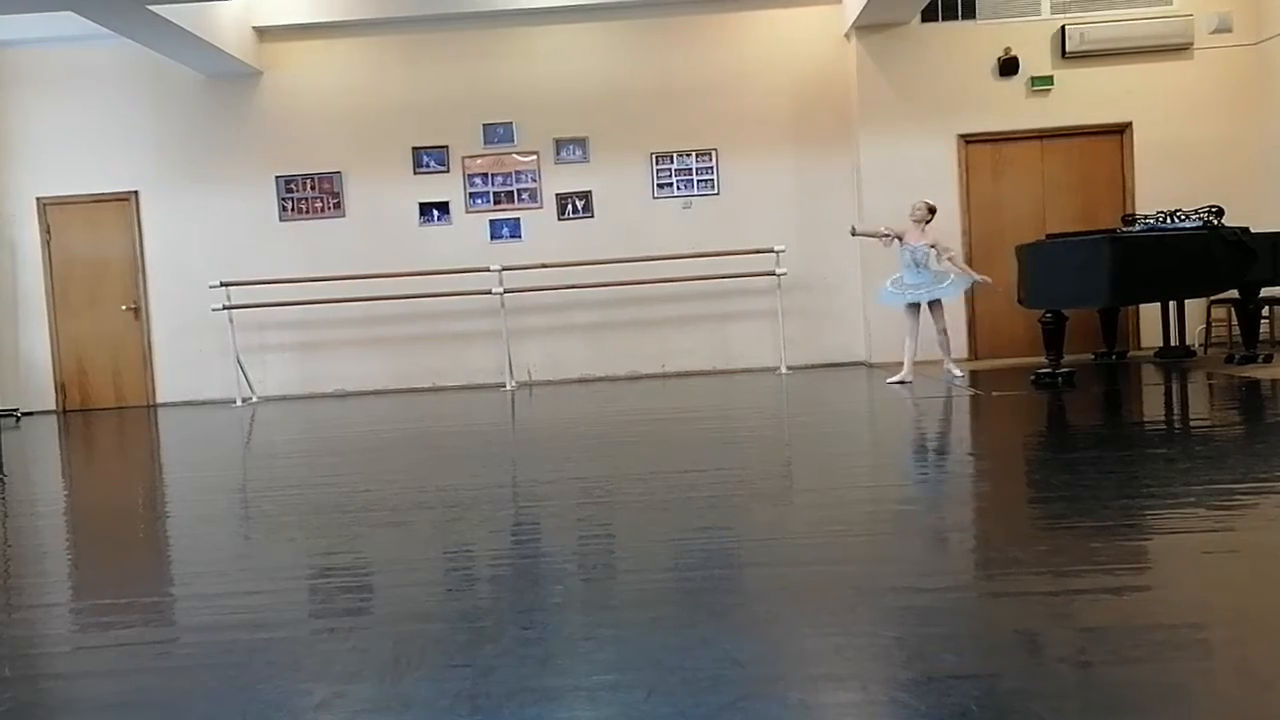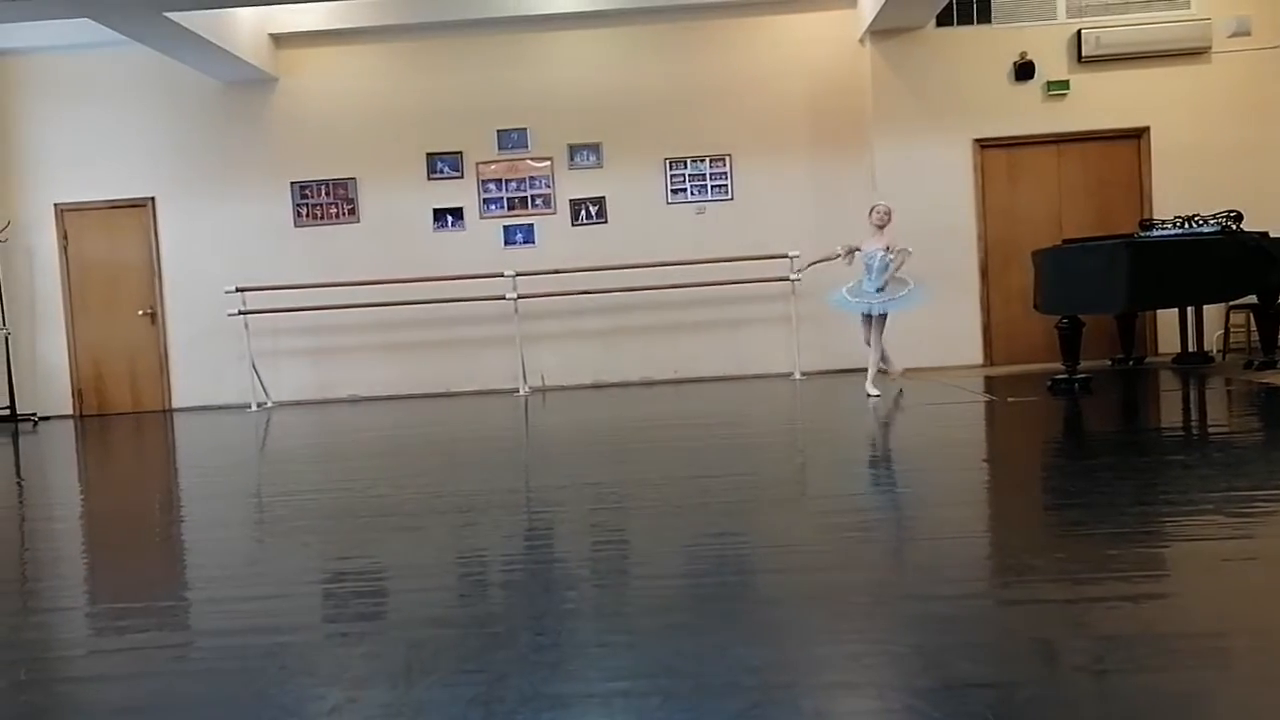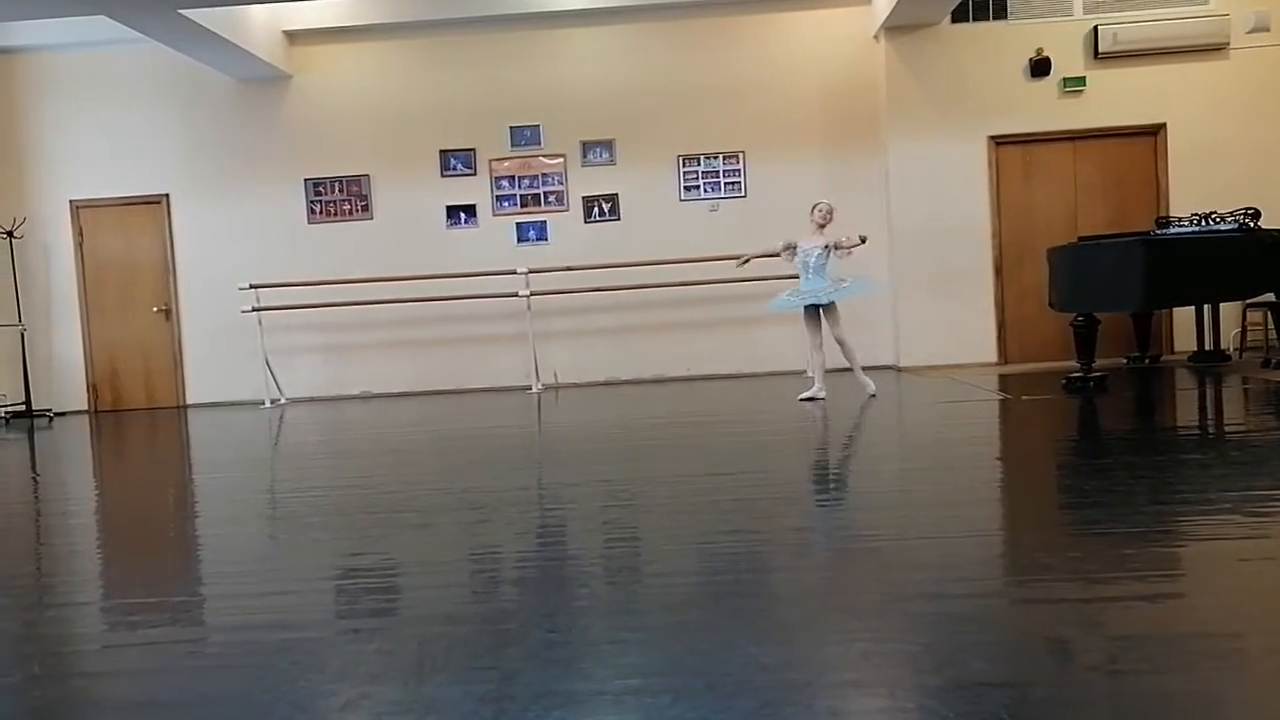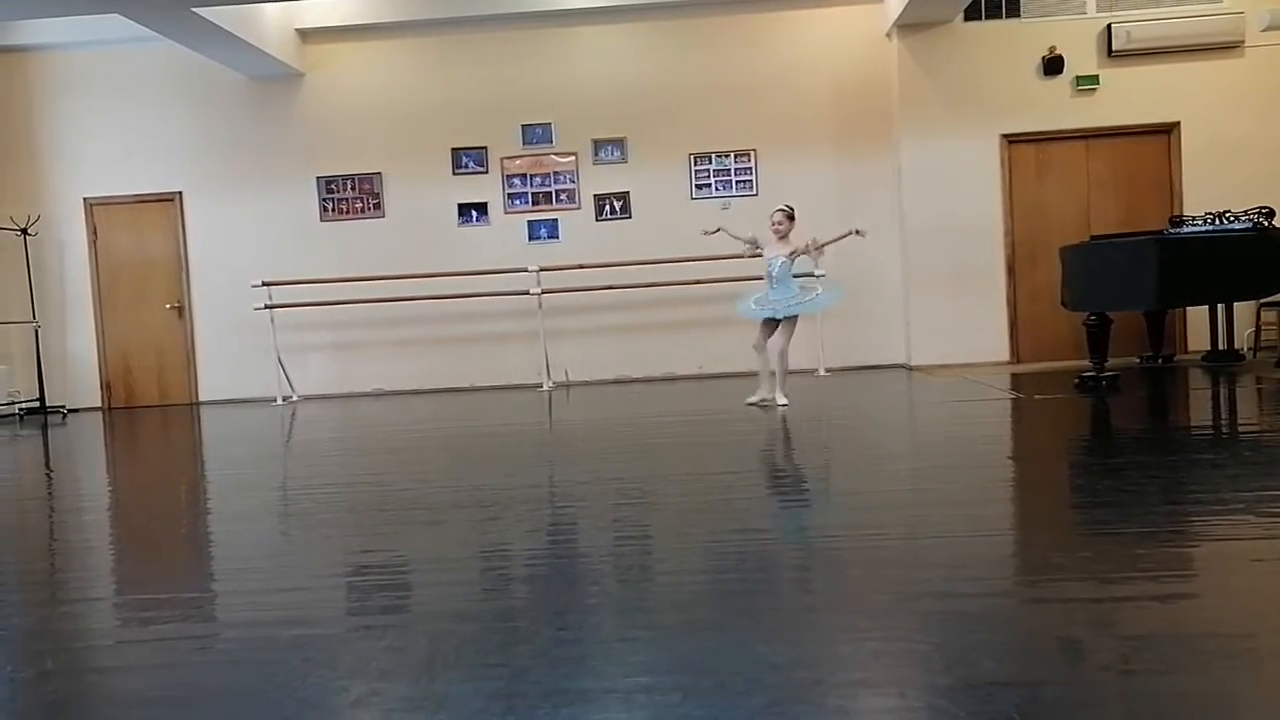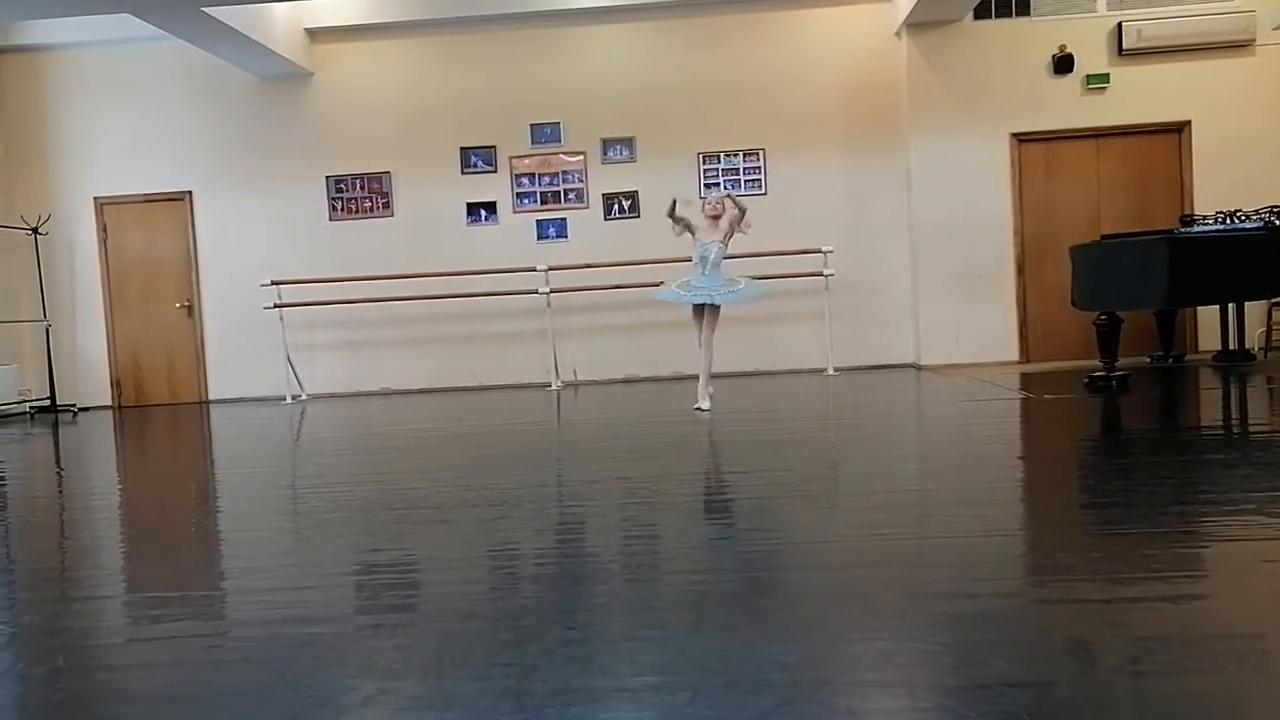
dt=1s
person 1, frame 1
left shoulder: (930, 240)
right shoulder: (903, 234)
left elbow: (952, 258)
right elbow: (881, 234)
left wrist: (974, 275)
right wrist: (858, 233)
left hip: (929, 284)
right hip: (909, 286)
left knee: (941, 326)
right knee: (912, 329)
left ankle: (949, 363)
right ankle: (907, 371)
person 1, frame 2
left shoulder: (887, 241)
right shoulder: (863, 244)
left elbow: (901, 256)
right elbow: (838, 254)
left wrist: (888, 276)
right wrist: (812, 263)
left hip: (882, 292)
right hip: (865, 292)
left knee: (875, 337)
right knee: (868, 338)
left ankle: (870, 381)
right ankle: (890, 366)
person 1, frame 3
left shoulder: (828, 241)
right shoulder: (800, 243)
left elbow: (844, 245)
right elbow: (777, 250)
left wrist: (860, 242)
right wrist: (750, 256)
left hip: (824, 290)
right hip: (806, 293)
left knee: (838, 335)
right knee: (814, 342)
left ankle: (861, 376)
right ankle: (819, 387)
person 1, frame 4
left shoulder: (793, 249)
right shoulder: (766, 247)
left elbow: (822, 243)
right elbow: (741, 238)
left wrist: (850, 232)
right wrist: (719, 230)
left hip: (790, 300)
right hip: (772, 303)
left knee: (781, 347)
right knee: (759, 344)
left ankle: (779, 391)
right ankle: (765, 389)
person 1, frame 5
left shoulder: (725, 231)
right shoulder: (695, 228)
left elbow: (742, 212)
right elbow: (674, 217)
left wrist: (731, 198)
right wrist: (674, 206)
left hip: (715, 288)
right hip: (695, 287)
left knee: (707, 339)
right knee: (701, 341)
left ankle: (703, 389)
right ankle: (704, 388)
